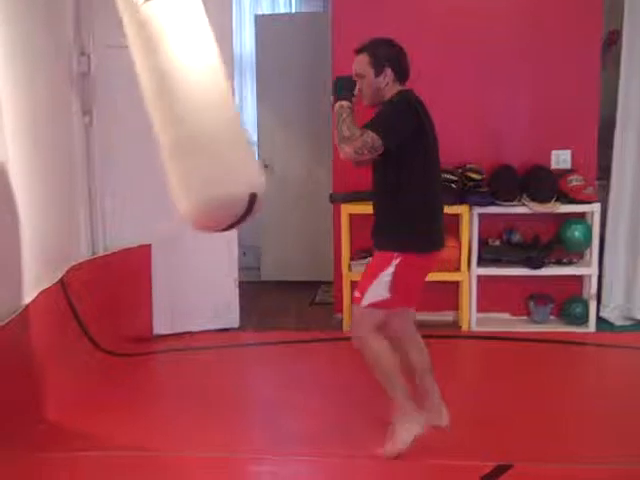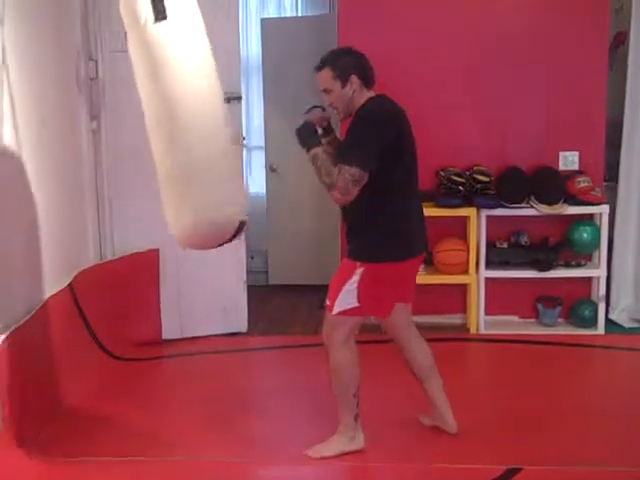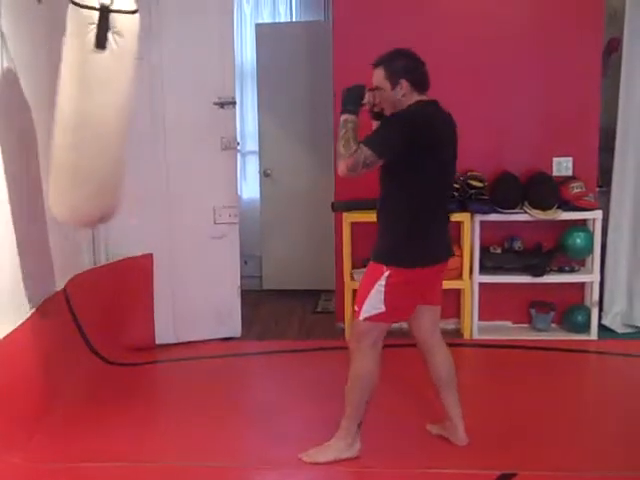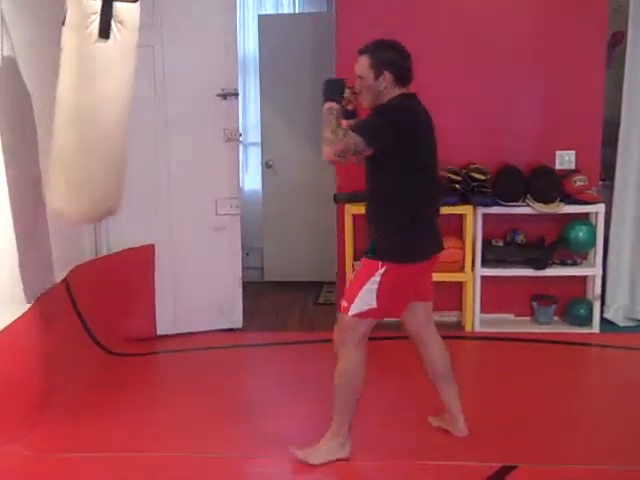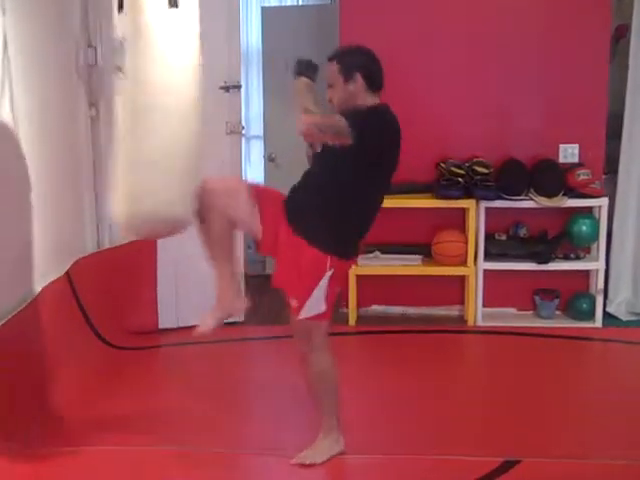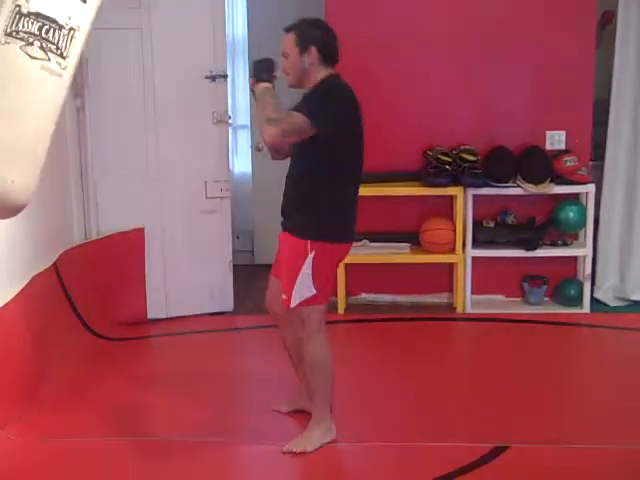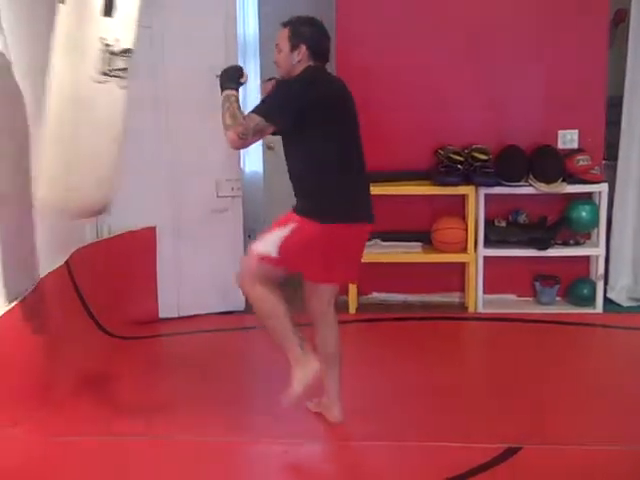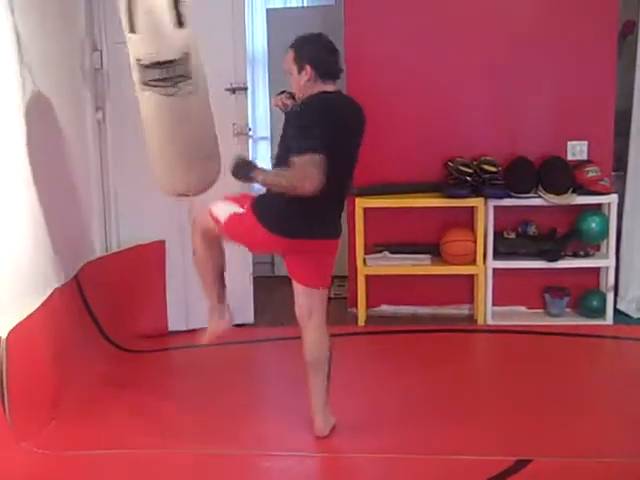
dt=0.5s
person 1, frame 1
left shoulder: (400, 108)
right shoulder: (400, 110)
left elbow: (351, 152)
right elbow: (362, 152)
left wrist: (343, 103)
right wrist: (343, 108)
left hip: (406, 241)
right hip: (408, 237)
left knee: (363, 327)
right knee: (396, 324)
left ankle: (406, 416)
right ankle: (433, 407)
person 1, frame 2
left shoulder: (370, 120)
right shoulder: (385, 112)
left elbow: (343, 190)
left wrist: (313, 145)
right wrist: (328, 135)
left hip: (377, 248)
right hip: (402, 242)
left knee: (336, 334)
right knee: (401, 327)
left ankle: (349, 432)
right ankle: (443, 412)
person 1, frame 3
left shoulder: (407, 121)
right shoulder: (439, 119)
left elbow: (347, 166)
left wrist: (349, 114)
right wrist: (380, 118)
left hip: (401, 253)
right hip: (431, 249)
left knee: (363, 340)
right knee: (429, 336)
left ankle: (346, 439)
right ankle: (455, 425)
person 1, frame 4
left shoulder: (393, 115)
right shoulder: (408, 112)
left elbow: (333, 152)
right elbow: (368, 150)
left wrist: (331, 103)
right wrist: (352, 118)
left hip: (395, 249)
right hip: (416, 243)
left knee: (348, 337)
right knee: (422, 330)
left ankle: (337, 440)
right ankle: (456, 417)
person 1, frame 5
left shoulder: (379, 123)
right shoulder: (359, 121)
left elbow: (311, 127)
left wrist: (304, 83)
right wrist: (313, 136)
left hip: (324, 244)
right hip: (293, 217)
left knee: (311, 338)
right knee: (213, 192)
left ankle: (331, 436)
right ankle: (231, 294)
person 1, frame 6
left shoulder: (333, 98)
right shoulder: (317, 99)
left elbow: (275, 133)
right elbow: (280, 149)
left wrist: (264, 86)
right wrist: (268, 99)
left hip: (318, 233)
right hip: (299, 225)
left knee: (306, 324)
right knee: (278, 308)
left ankle: (323, 423)
right ankle: (309, 395)
person 1, frame 7
left shoulder: (294, 90)
right shoulder: (332, 89)
left elbow: (238, 136)
left wrist: (229, 89)
left hip: (320, 217)
right hip: (355, 218)
left knee: (251, 277)
right knee: (321, 307)
left ankle: (301, 361)
right ankle: (331, 402)
person 1, frame 8
left shoulder: (308, 112)
right shoulder: (353, 113)
left elbow: (307, 180)
left wrist: (255, 174)
left hip: (276, 222)
right hip: (322, 233)
left knee: (204, 223)
right knee: (313, 319)
left ankle: (218, 311)
right ankle: (321, 416)
